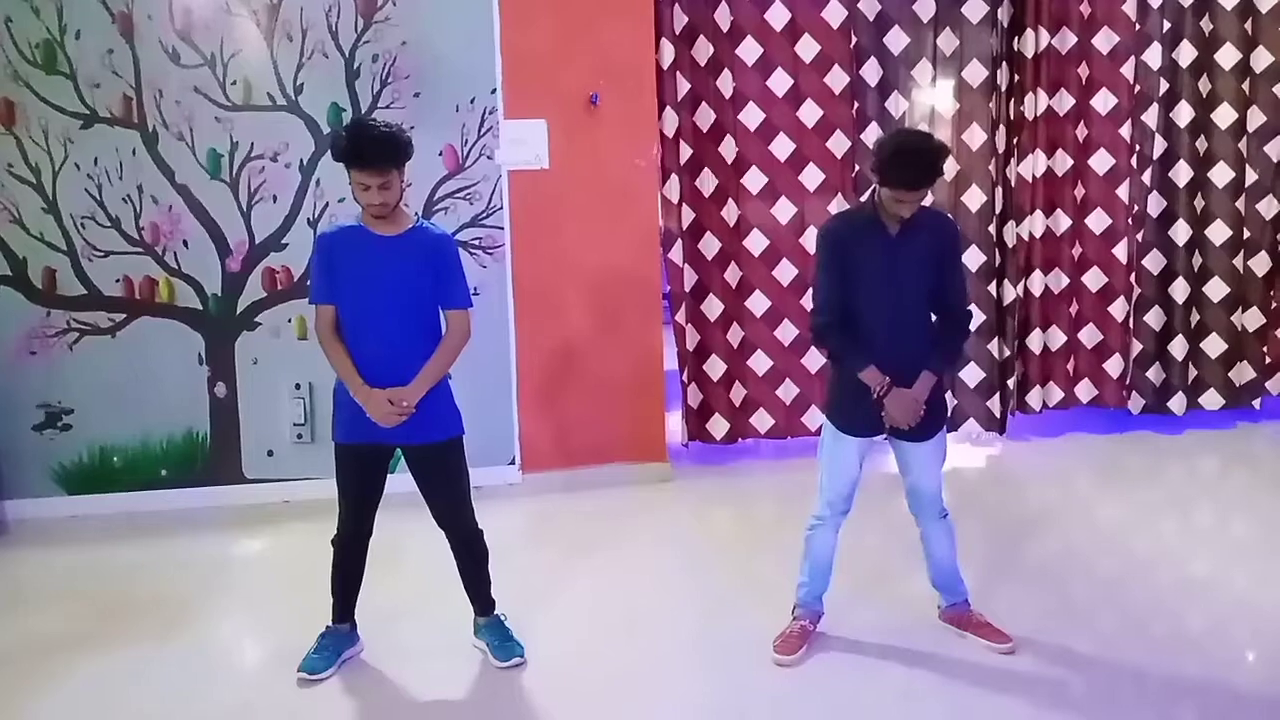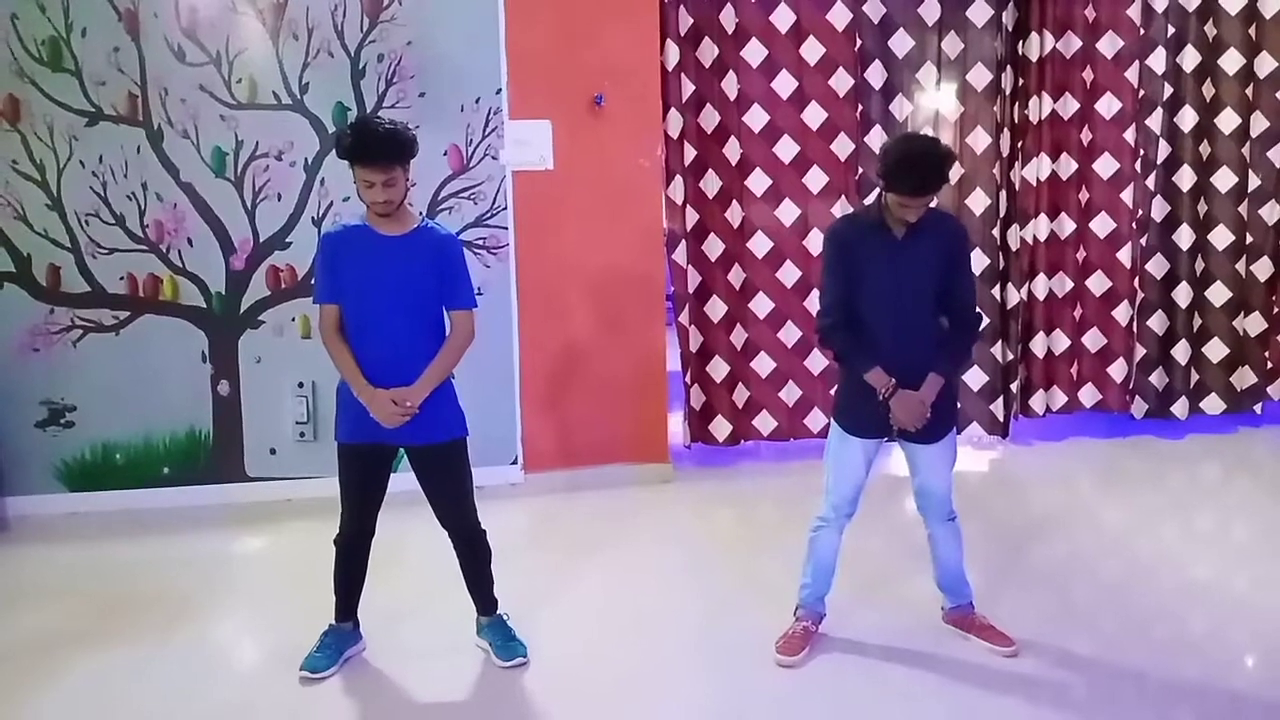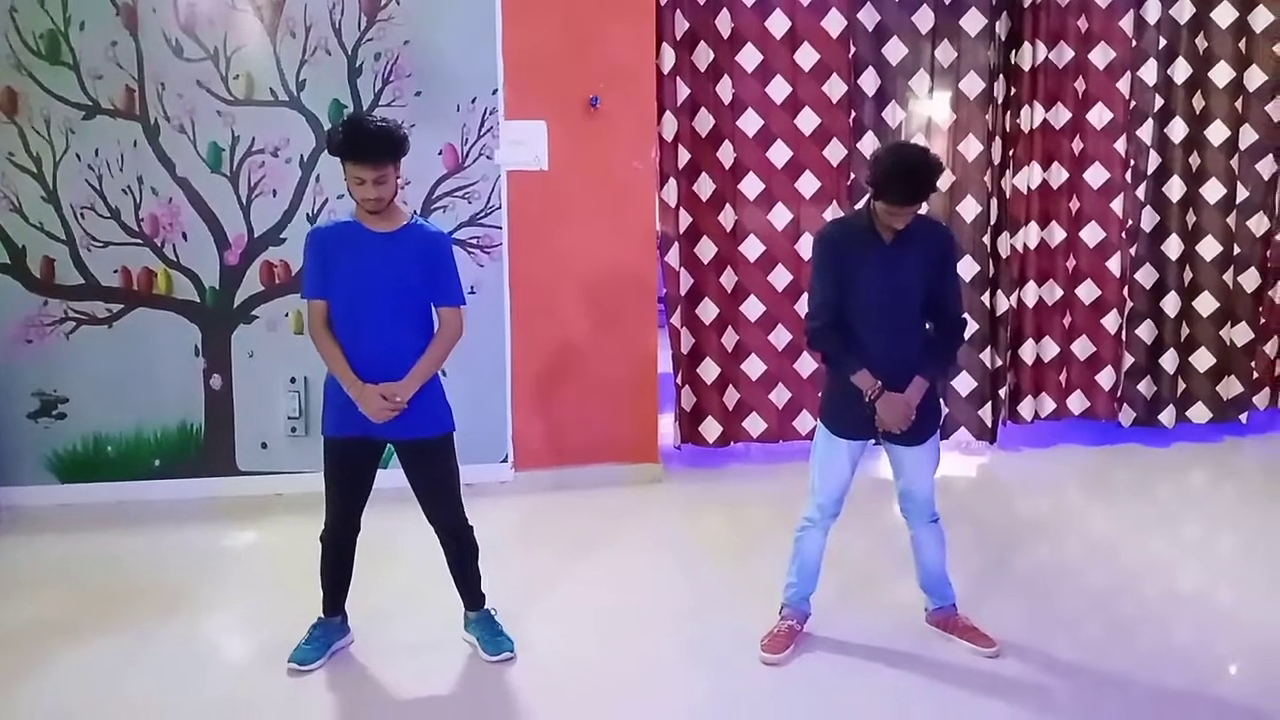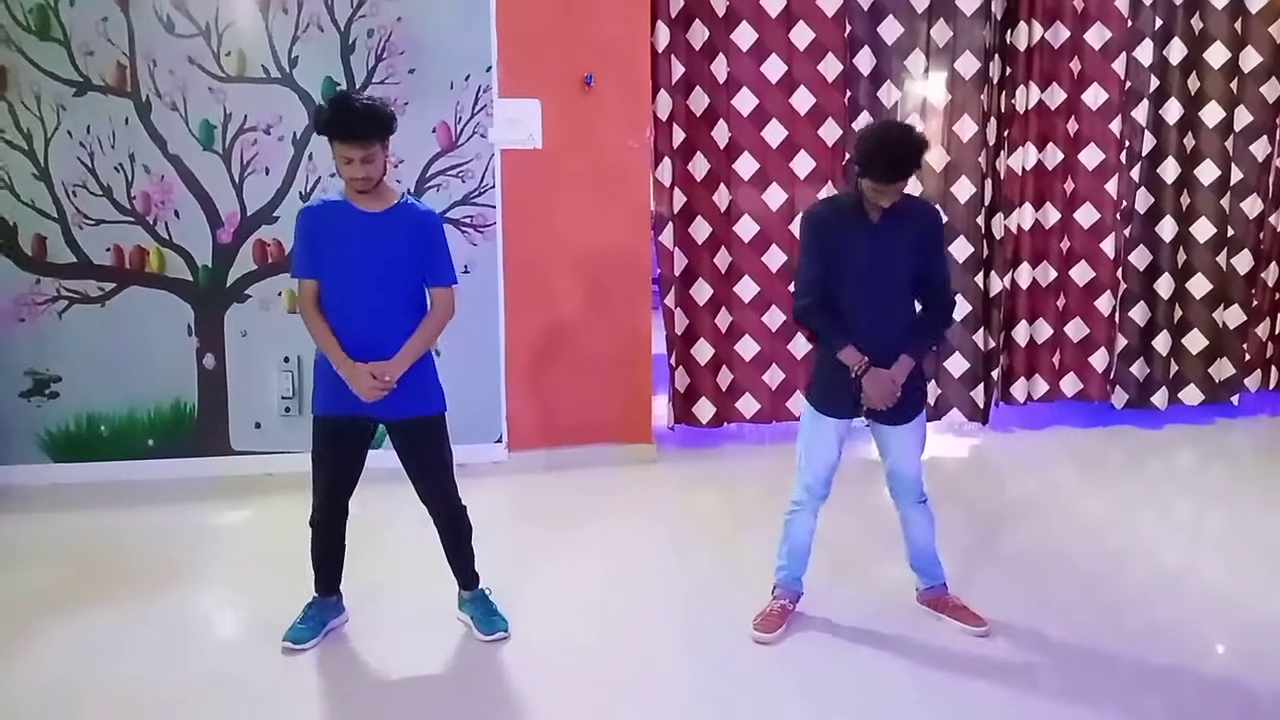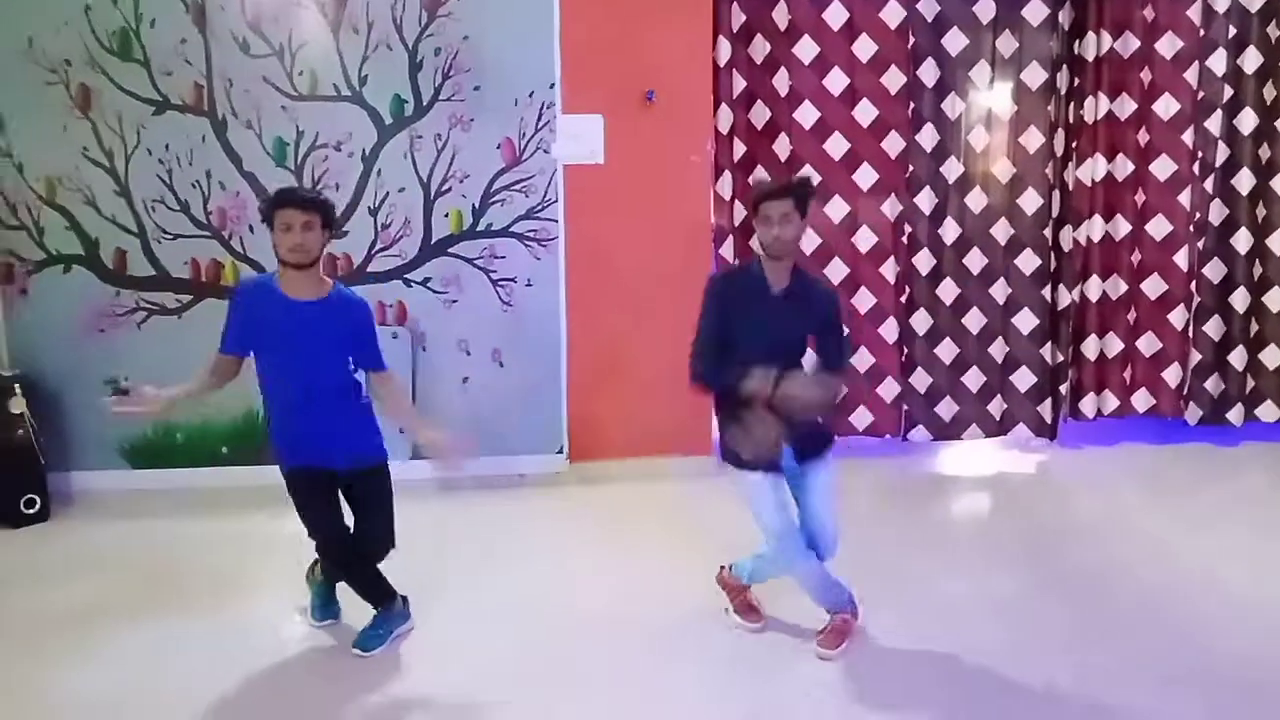
dt=1s
person 1, frame 1
left shoulder: (437, 245)
right shoulder: (332, 246)
left elbow: (459, 328)
right elbow: (326, 329)
left wrist: (413, 392)
right wrist: (365, 396)
left hip: (431, 414)
right hip: (357, 417)
left knee: (460, 524)
right knee: (351, 529)
left ankle: (487, 619)
right ankle: (341, 629)
person 1, frame 2
left shoulder: (442, 245)
right shoulder: (336, 246)
left elbow: (463, 330)
right elbow: (330, 329)
left wrist: (415, 393)
right wrist: (369, 396)
left hip: (434, 414)
right hip: (360, 416)
left knee: (463, 525)
right knee: (354, 529)
left ankle: (490, 620)
right ankle: (344, 628)
person 1, frame 3
left shoulder: (431, 242)
right shoulder: (324, 242)
left elbow: (451, 326)
right elbow: (318, 324)
left wrist: (404, 389)
right wrist: (359, 391)
left hip: (422, 410)
right hip: (347, 410)
left knee: (450, 519)
right knee: (339, 524)
left ankle: (477, 614)
right ankle: (332, 621)
person 1, frame 4
left shoulder: (422, 222)
right shoulder: (315, 220)
left elbow: (443, 306)
right elbow: (307, 304)
left wrist: (391, 369)
right wrist: (349, 368)
left hip: (412, 391)
right hip: (340, 393)
left knee: (443, 498)
right knee: (328, 503)
left ankle: (472, 593)
right ankle: (326, 600)
person 1, frame 5
left shoulder: (352, 308)
right shoulder: (249, 297)
left elbow: (383, 385)
right elbow: (224, 368)
left wrist: (424, 431)
right wrist: (169, 396)
left hip: (358, 447)
right hip: (299, 454)
left knee: (377, 542)
right knee: (336, 543)
left ankle: (323, 574)
right ankle: (392, 606)
person 2, frame 1
left shoulder: (941, 233)
right shoulder: (839, 234)
left elbow: (955, 321)
right elbow: (826, 327)
left wrist: (919, 389)
right wrist: (884, 389)
left hip: (921, 397)
right hip: (854, 397)
left knee: (931, 508)
right knee: (829, 511)
left ankle: (956, 606)
right ankle: (806, 613)
person 2, frame 2
left shoulder: (949, 235)
right shoulder: (846, 236)
left elbow: (964, 324)
right elbow: (833, 328)
left wrist: (926, 392)
right wrist: (890, 391)
left hip: (930, 399)
right hip: (862, 399)
left knee: (939, 510)
right knee: (834, 513)
left ankle: (960, 608)
right ankle: (809, 614)
person 2, frame 3
left shoulder: (937, 241)
right shoulder: (835, 240)
left elbow: (949, 329)
right elbow: (822, 331)
left wrist: (912, 394)
right wrist: (875, 393)
left hip: (914, 401)
right hip: (848, 401)
left knee: (922, 512)
right knee: (819, 513)
left ankle: (942, 609)
right ankle: (793, 613)
person 2, frame 4
left shoulder: (925, 222)
right shoulder: (823, 220)
left elbow: (939, 309)
right elbow: (806, 310)
left wrist: (898, 371)
right wrist: (861, 369)
left hip: (899, 381)
right hip: (834, 381)
left knee: (911, 492)
right knee: (809, 493)
left ankle: (933, 588)
right ankle: (785, 594)
person 2, frame 5
left shoulder: (818, 293)
right shoulder: (725, 288)
left elbow: (835, 359)
right elbow: (702, 369)
left wrist: (818, 393)
right wrist: (765, 389)
left hip: (804, 433)
right hip: (745, 435)
left knee: (822, 543)
right knee: (789, 542)
left ankle: (737, 576)
right ankle: (839, 606)
